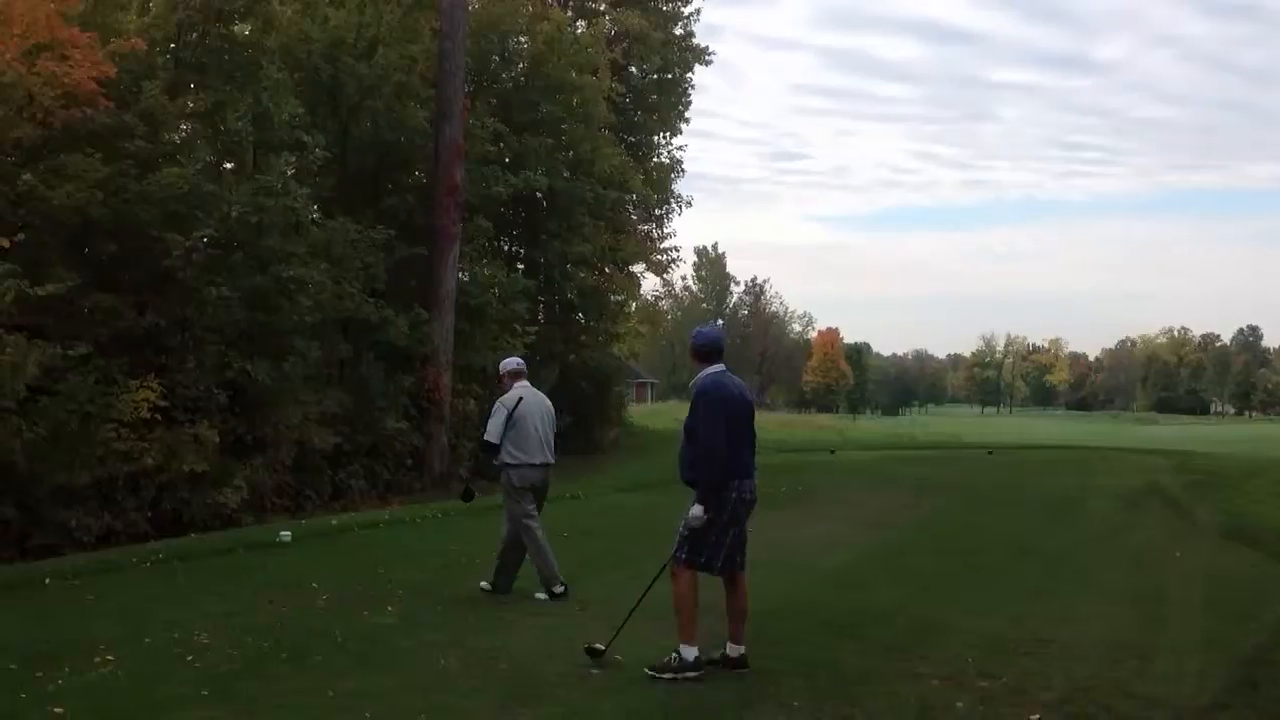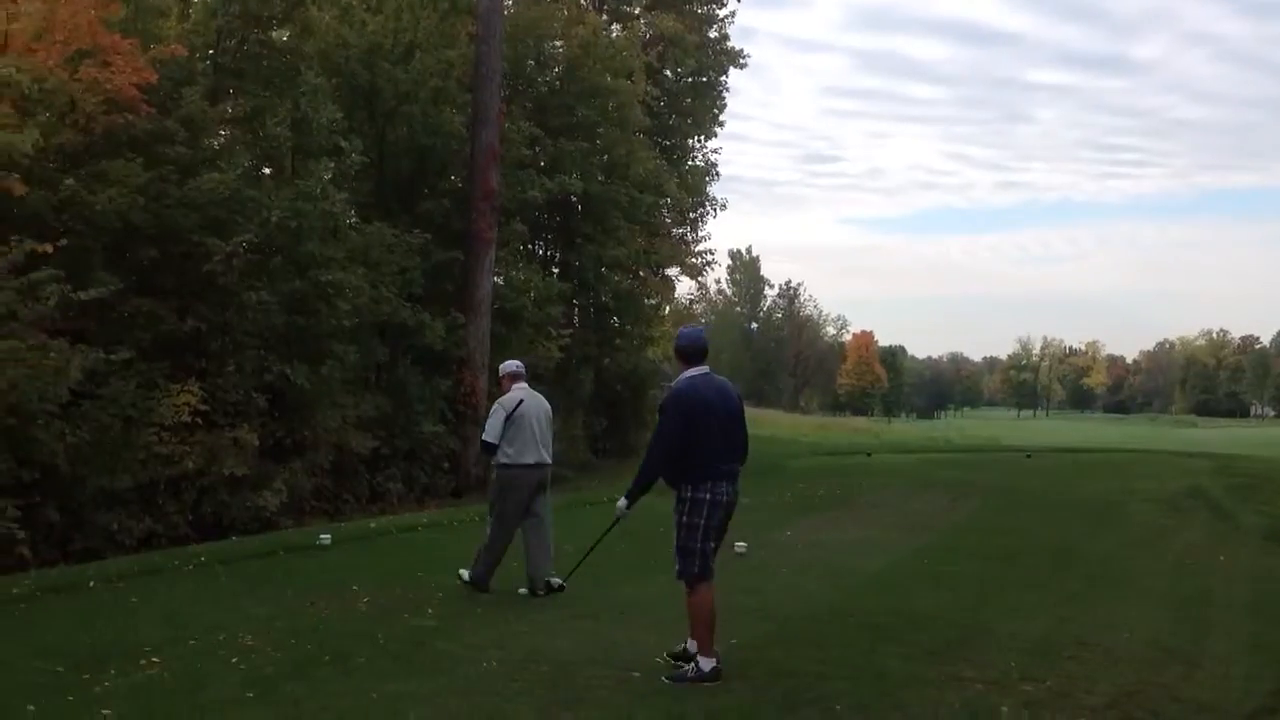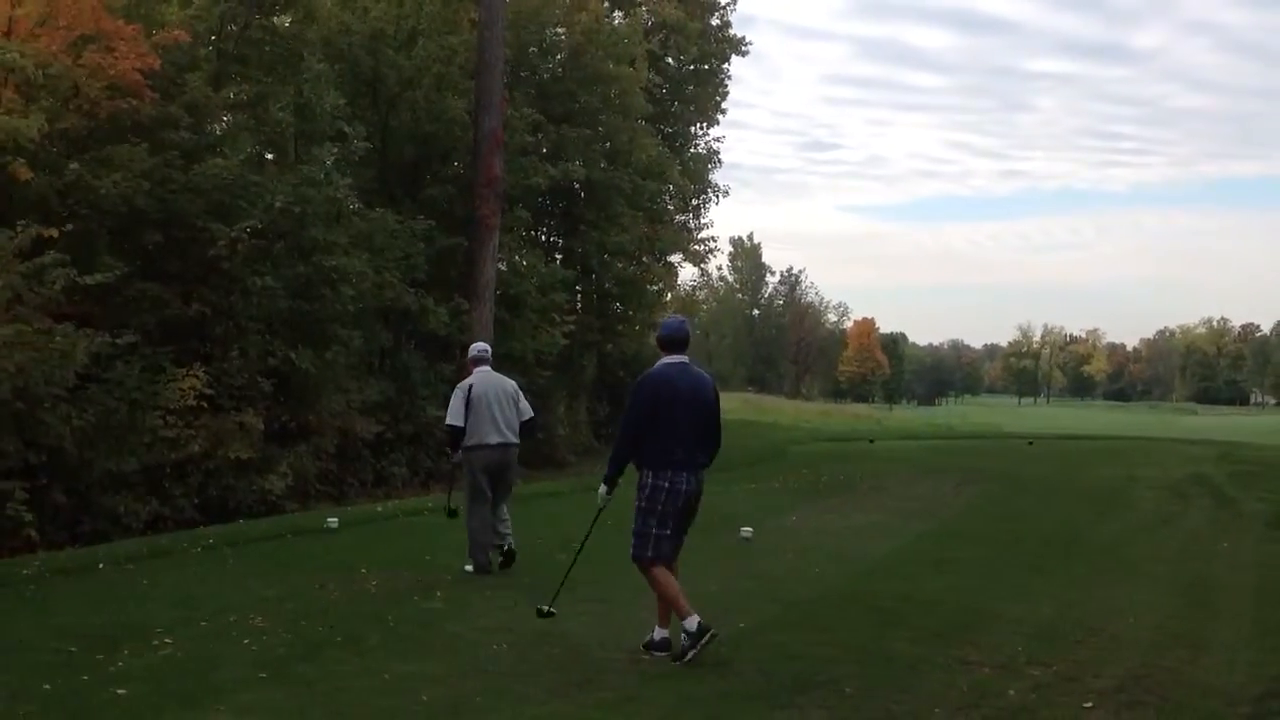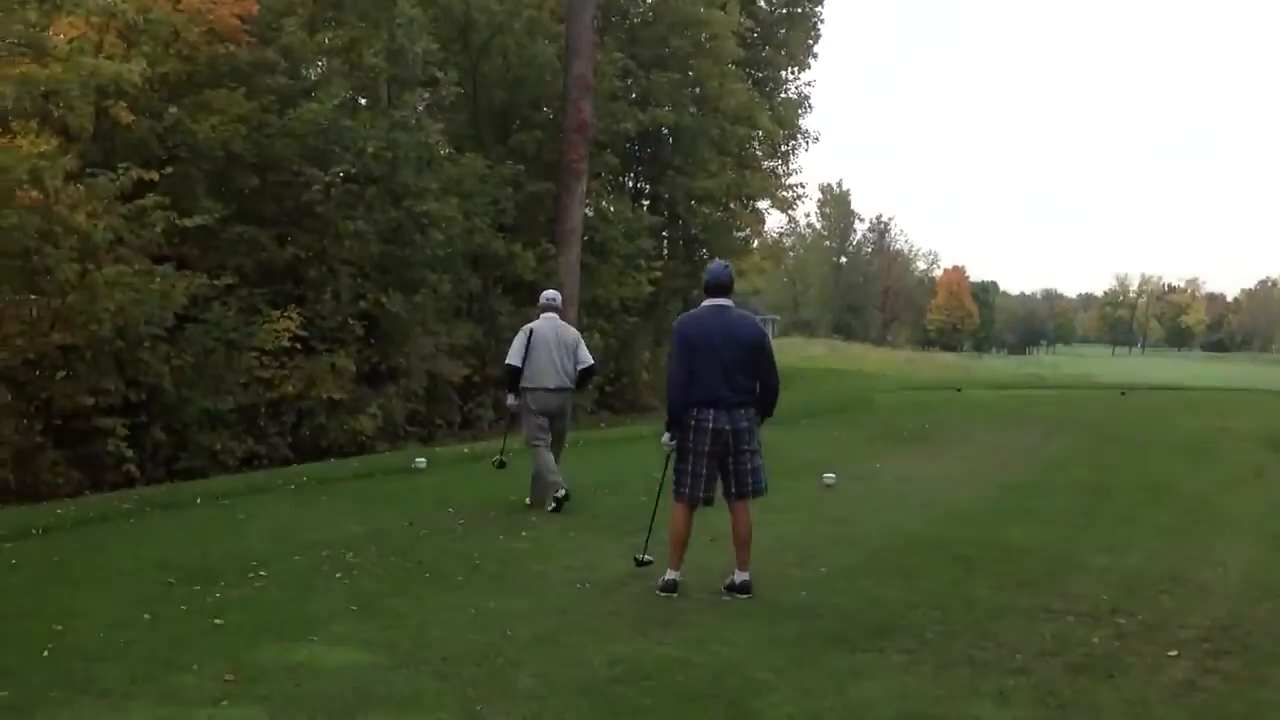
dt=0.5s
person 1, frame 1
left shoulder: (708, 388)
right shoulder: (739, 387)
left elbow: (712, 450)
left wrist: (702, 500)
left hip: (720, 492)
right hip: (742, 486)
left knee: (683, 565)
right knee: (732, 570)
left ankle: (687, 654)
right ankle: (735, 650)
person 1, frame 2
left shoulder: (681, 395)
right shoulder: (728, 389)
left elbow: (660, 453)
right elbow: (741, 443)
left wrist: (631, 496)
left hip: (698, 492)
right hip: (726, 488)
left knee: (698, 576)
right knee: (696, 571)
left ankle: (707, 663)
right ankle: (694, 646)
person 1, frame 3
left shoulder: (652, 381)
right shoulder: (705, 382)
left elbow: (629, 435)
right elbow: (714, 437)
left wrist: (610, 480)
left hip: (659, 478)
right hip: (691, 478)
left knee: (648, 559)
right knee: (664, 557)
left ankle: (693, 625)
right ankle: (661, 634)
person 1, frame 4
left shoulder: (687, 324)
right shoulder: (751, 325)
left elbow: (677, 379)
right elbow: (770, 380)
left wrist: (672, 426)
right wrist: (760, 416)
left hip: (699, 418)
right hip: (740, 418)
left knee: (685, 501)
right knee: (740, 501)
left ankle: (671, 575)
right ankle: (742, 577)
person 2, frame 1
left shoulder: (506, 401)
right shoulder: (545, 401)
left elbow: (490, 443)
left wrist: (498, 455)
left hip: (518, 472)
right hip: (543, 470)
left knee: (528, 527)
right knee: (518, 525)
left ankle: (554, 583)
right ankle: (501, 581)
person 2, frame 2
left shoulder: (505, 403)
right shoulder: (543, 402)
left elbow: (489, 444)
left wrist: (499, 454)
left hip: (512, 472)
right hip: (541, 470)
left knee: (500, 526)
right knee: (538, 526)
left ankle: (479, 577)
right ankle: (540, 582)
person 2, frame 3
left shoulder: (465, 387)
right shoulder: (509, 384)
left elbow: (454, 426)
right elbow: (527, 420)
left wrist: (455, 450)
left hip: (478, 452)
right hip: (508, 451)
left knee: (478, 506)
right knee: (498, 501)
left ankle: (481, 562)
right ankle: (504, 543)
person 2, frame 4
left shoulder: (528, 330)
right shoulder: (572, 333)
left elbow: (513, 366)
right elbow: (588, 368)
left wrist: (512, 393)
right wrist: (572, 387)
left hip: (534, 396)
right hip: (563, 397)
left knee: (539, 444)
right knee: (553, 446)
left ankle: (556, 489)
right ankle: (540, 495)
